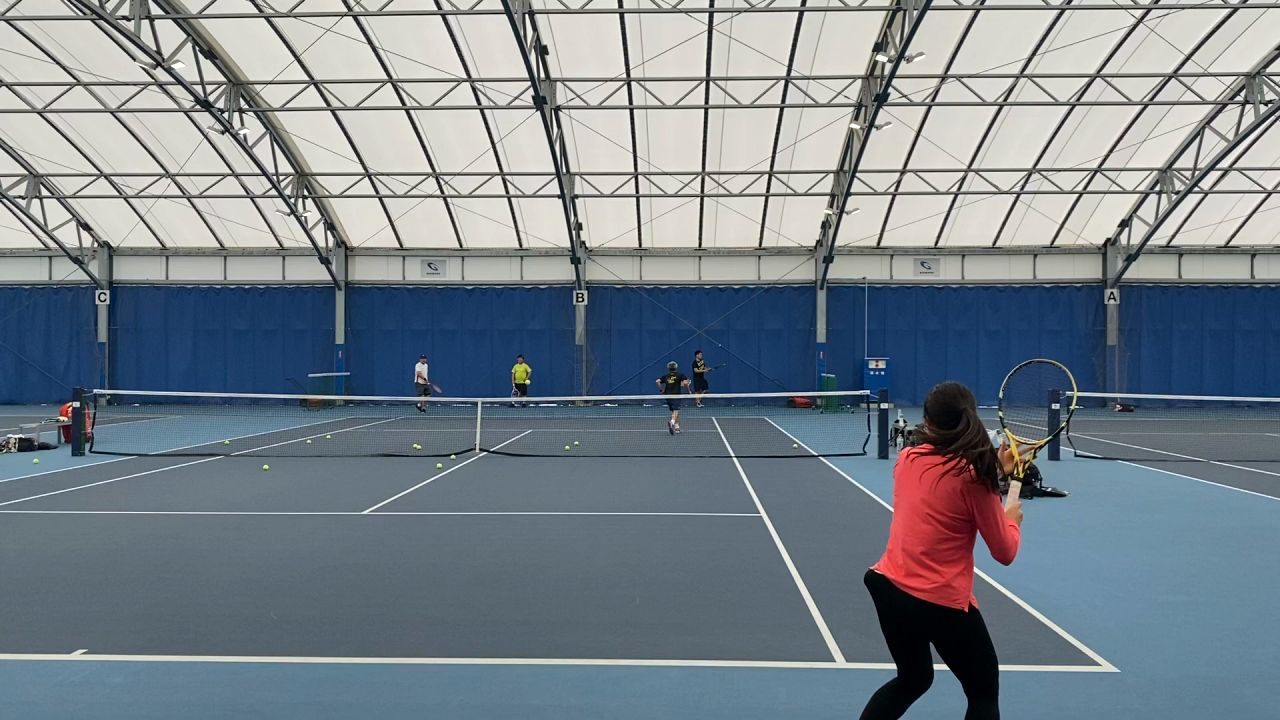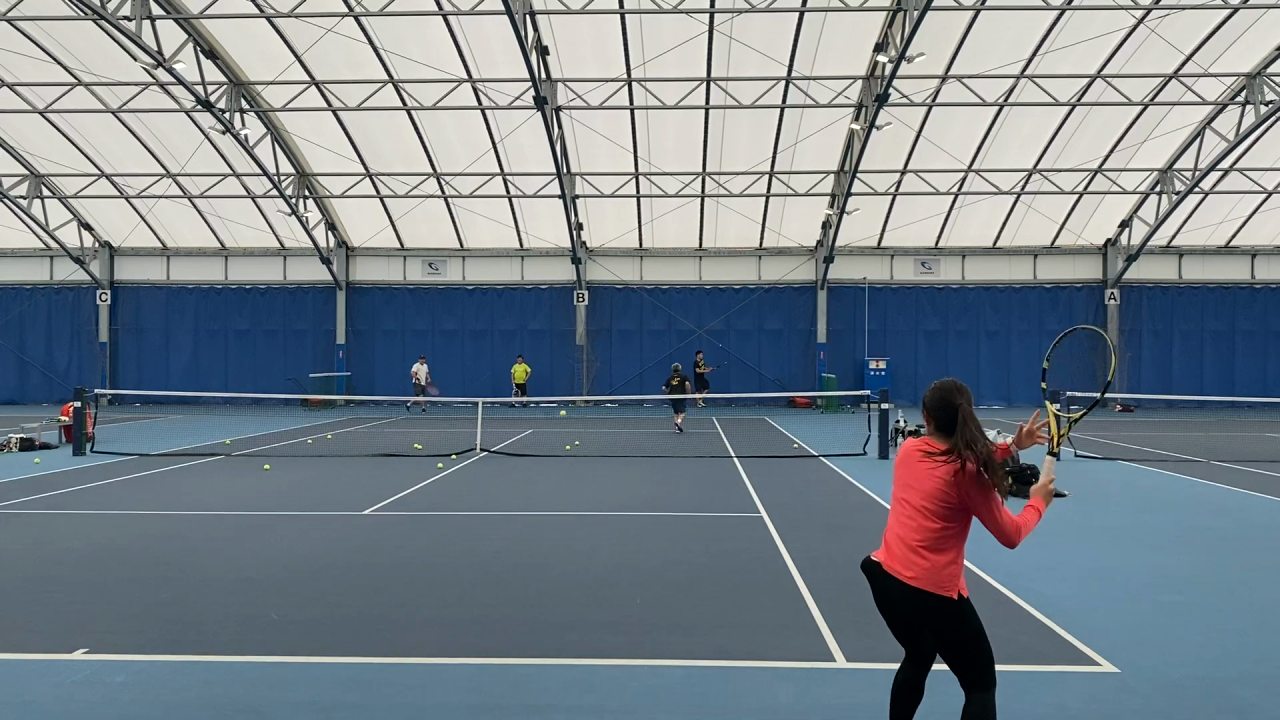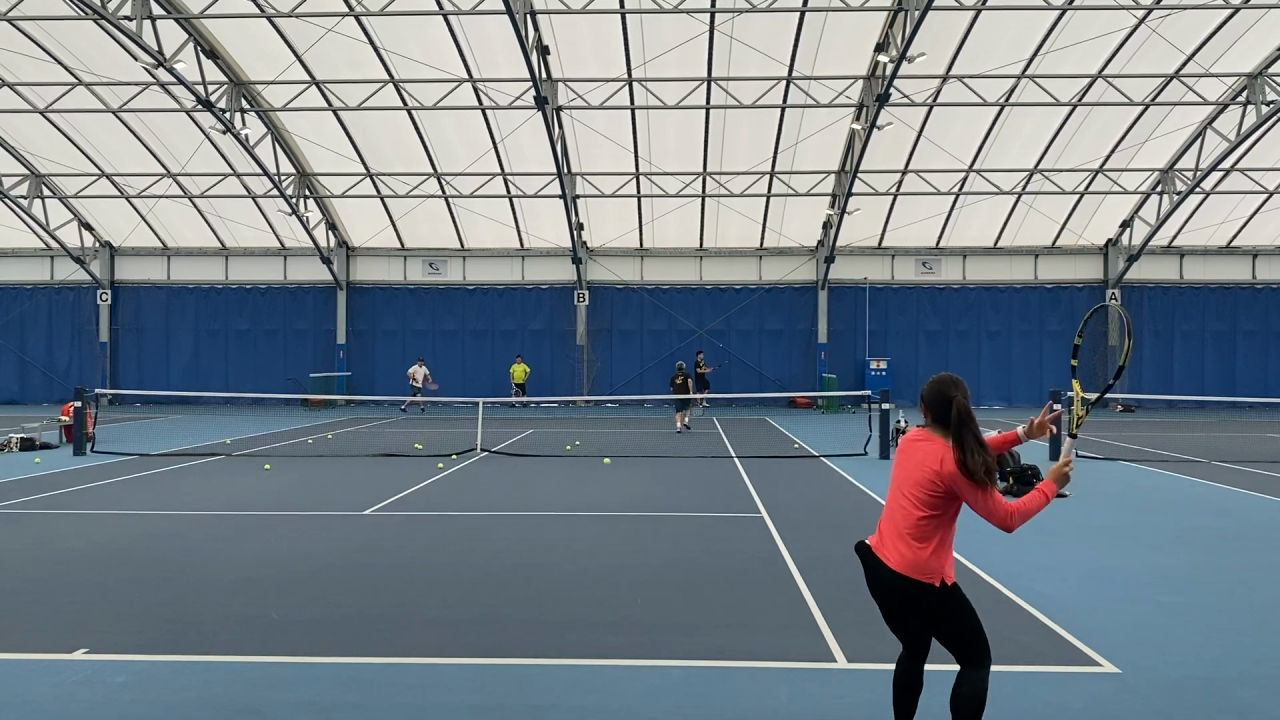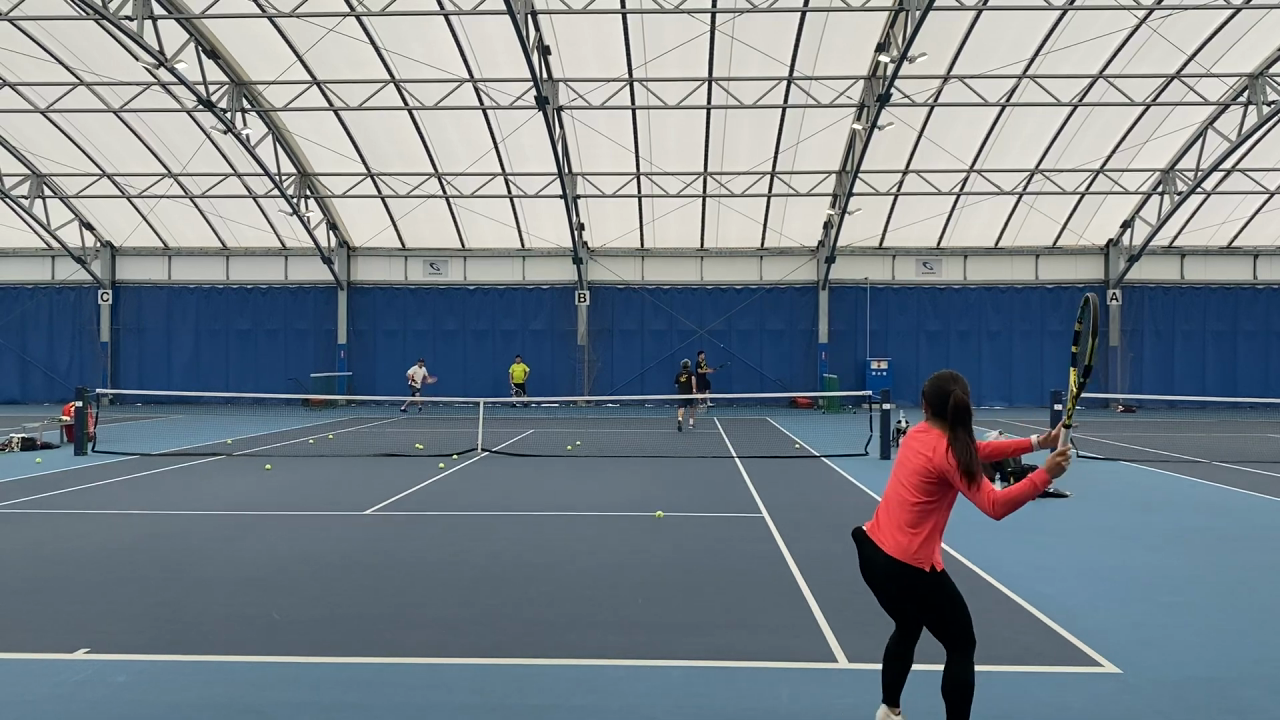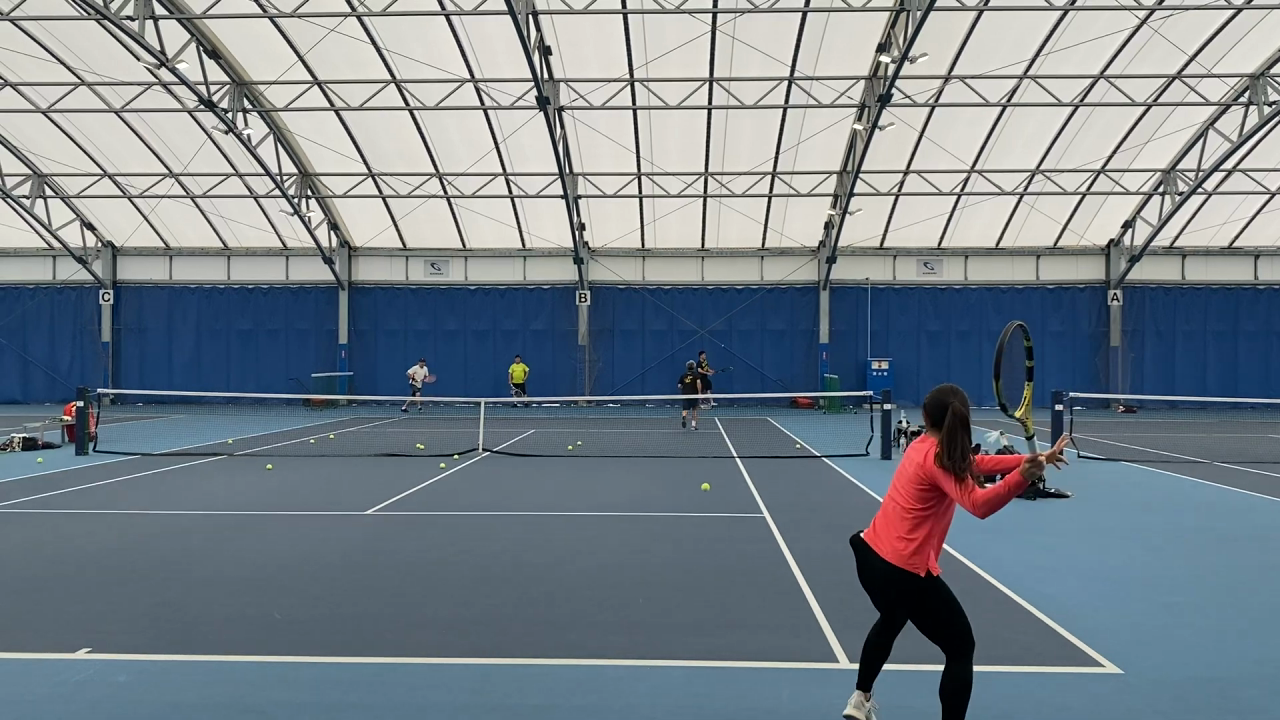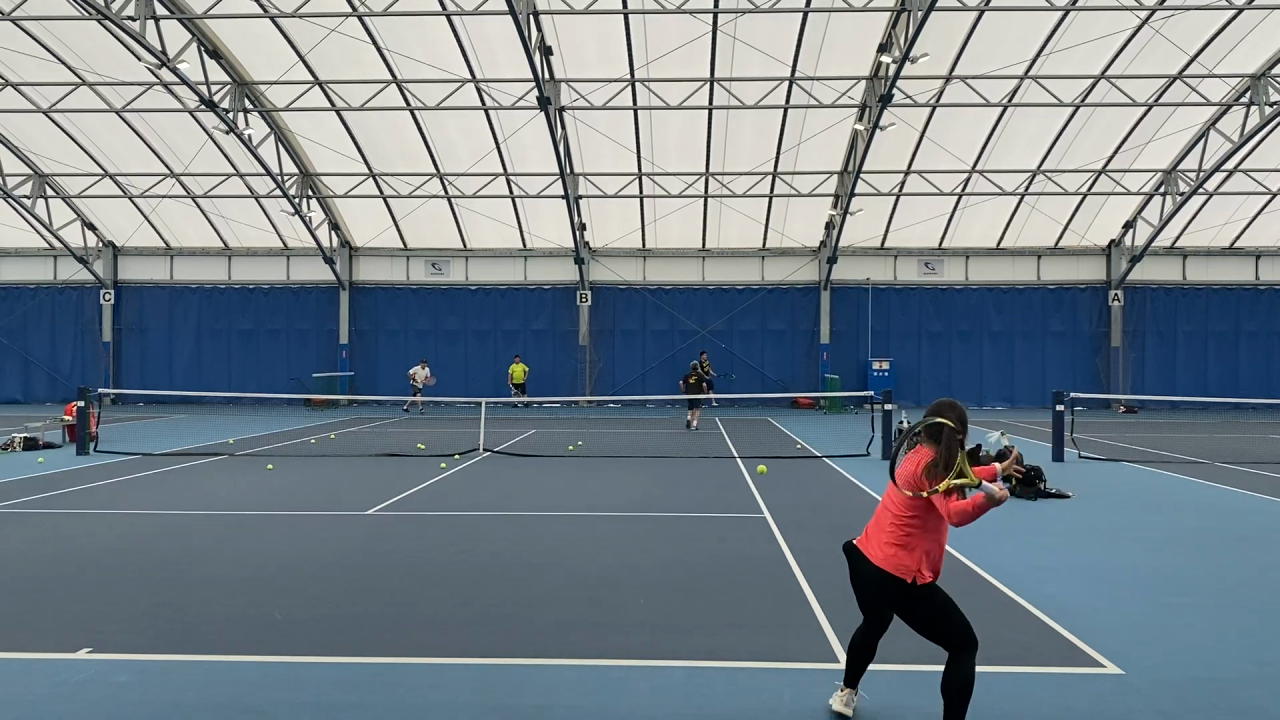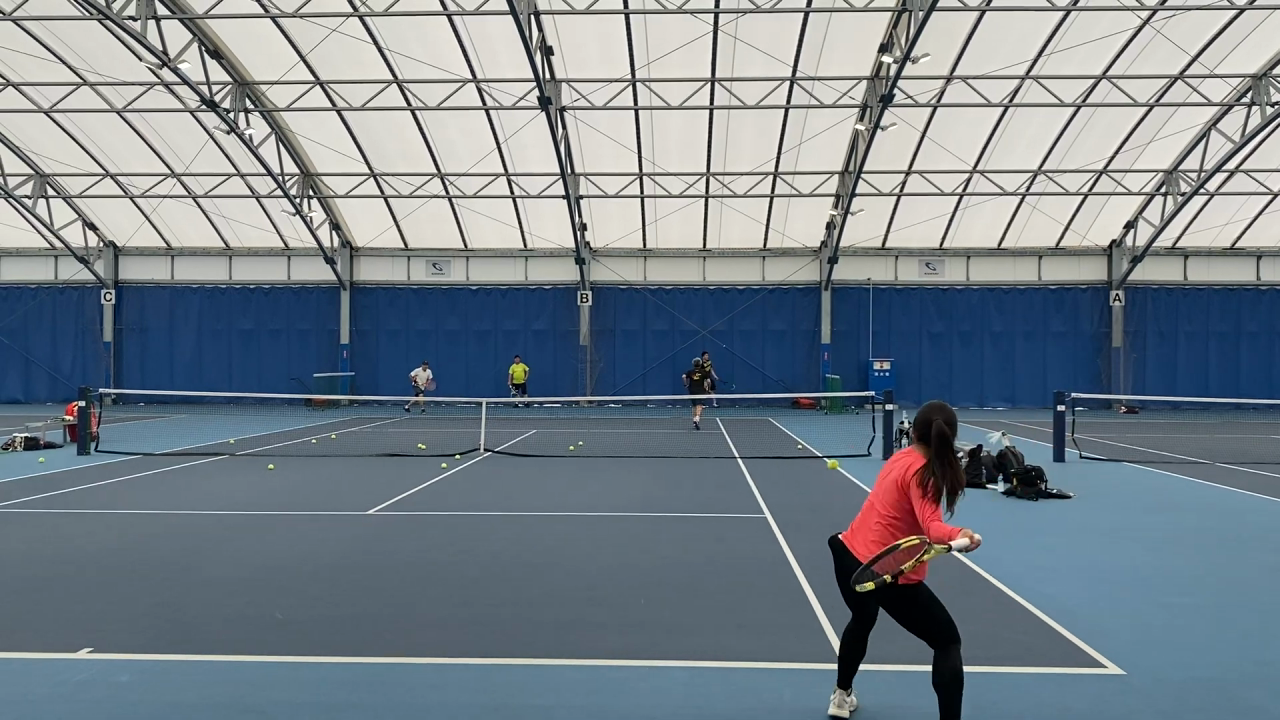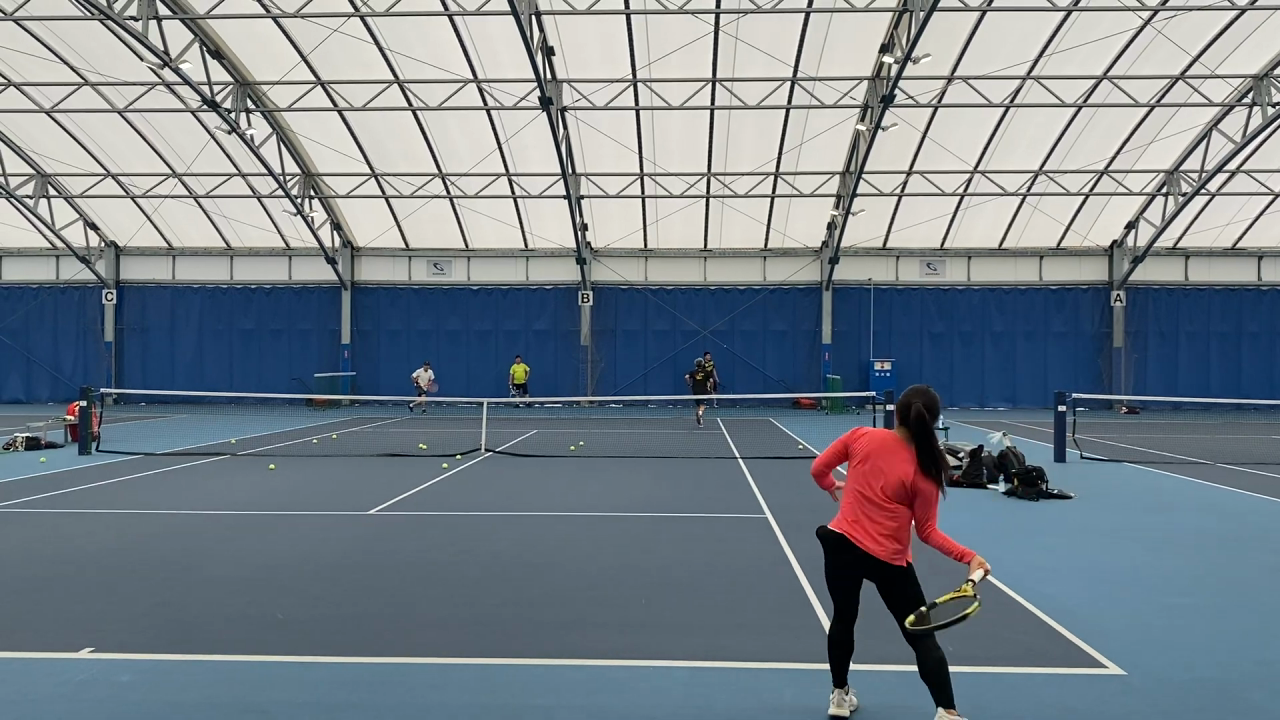
dt=0.1s
person 1, frame 1
left shoulder: (907, 458)
right shoulder: (976, 476)
right elbow: (1004, 553)
left wrist: (992, 465)
right wrist: (1011, 518)
left hip: (889, 591)
right hip: (943, 605)
left knee: (913, 678)
right knee: (983, 692)
person 1, frame 2
left shoulder: (909, 450)
right shoulder: (969, 471)
right elbow: (1010, 536)
left wrist: (1009, 446)
right wrist: (1039, 501)
left hip: (886, 580)
right hip: (936, 593)
left knee: (918, 660)
right knee: (980, 685)
person 1, frame 3
left shoulder: (911, 439)
right shoulder: (954, 464)
right elbow: (1005, 519)
left wrist: (1021, 432)
right wrist: (1051, 485)
left hip: (878, 565)
right hip: (919, 579)
left knee: (915, 649)
right knee: (976, 661)
person 1, frame 4
left shoulder: (917, 433)
right shoulder: (948, 451)
left elbow: (972, 451)
right elbow: (994, 505)
left wrist: (1035, 443)
right wrist: (1045, 474)
left hip: (874, 552)
right hip: (912, 566)
left knee: (906, 629)
right knee: (961, 648)
person 1, frame 5
left shoulder: (922, 446)
right shoulder: (940, 457)
left elbow: (973, 464)
right elbow: (978, 504)
left wrist: (1029, 461)
right wrist: (1020, 478)
left hip: (871, 554)
right hip: (904, 570)
left knee: (890, 624)
right knee: (960, 648)
person 1, frame 6
left shoulder: (920, 457)
right shoulder: (931, 467)
right elbow: (954, 513)
left wrist: (997, 469)
right wrist: (988, 498)
left hip: (864, 561)
right hip: (899, 577)
left knee: (874, 624)
right knee: (964, 646)
person 1, frame 7
left shoulder: (902, 458)
right shoulder: (925, 474)
right elbow: (932, 529)
right wrist: (962, 536)
left hip: (849, 557)
right hip: (893, 576)
left knee: (860, 624)
right knee: (947, 642)
person 1, frame 8
left shoulder: (863, 437)
right shoulder: (924, 469)
left elbow: (818, 469)
right elbow: (928, 535)
left wrist: (832, 486)
right wrist: (968, 557)
left hip: (840, 545)
right hip: (888, 561)
left knee: (843, 618)
right knee: (921, 637)
